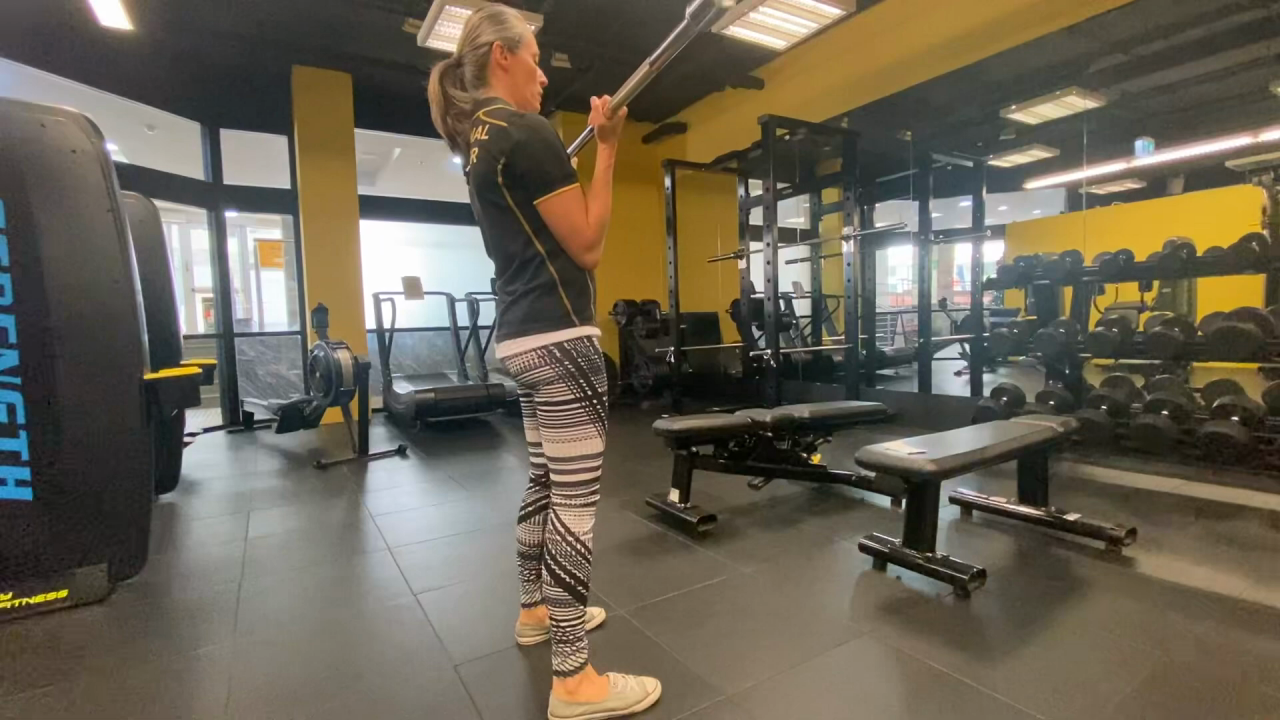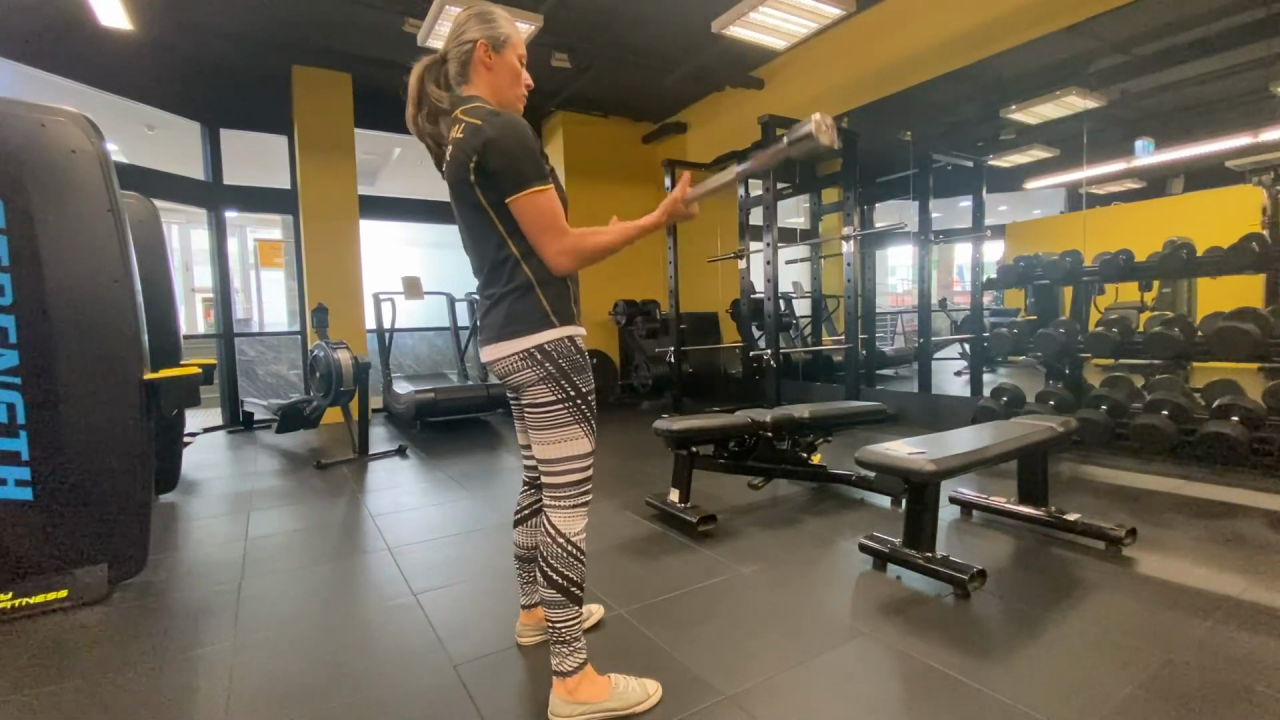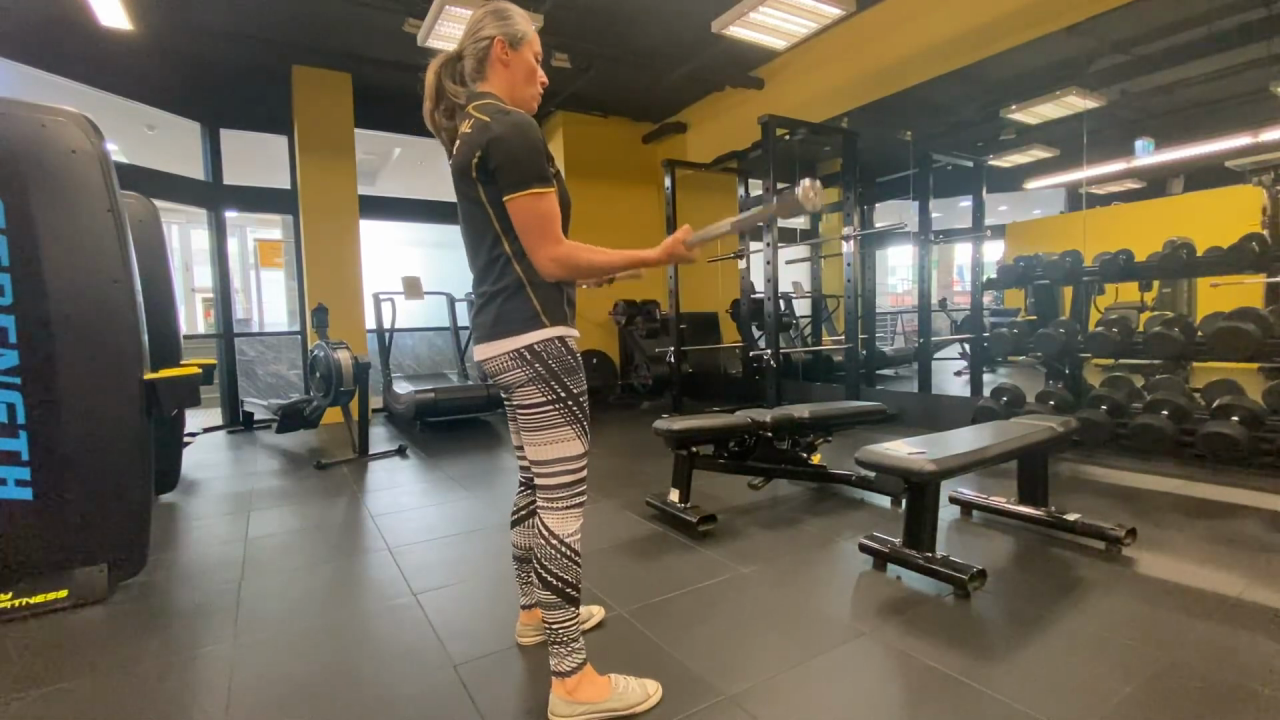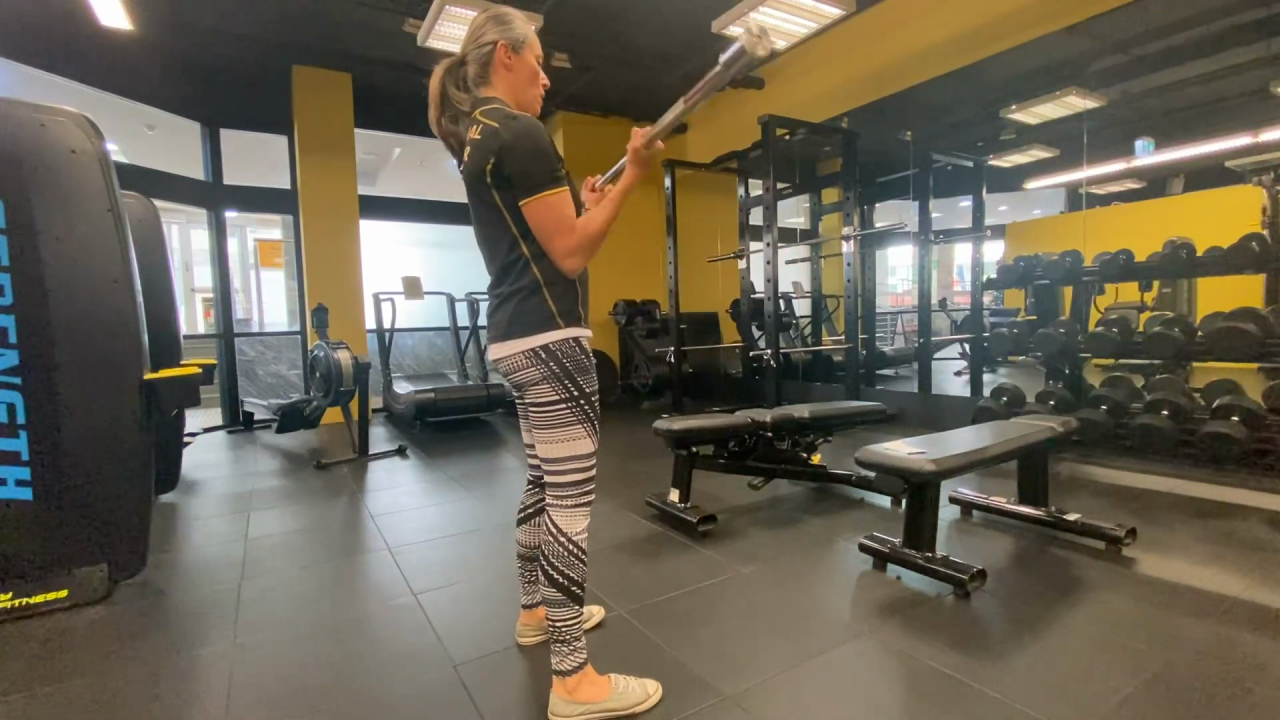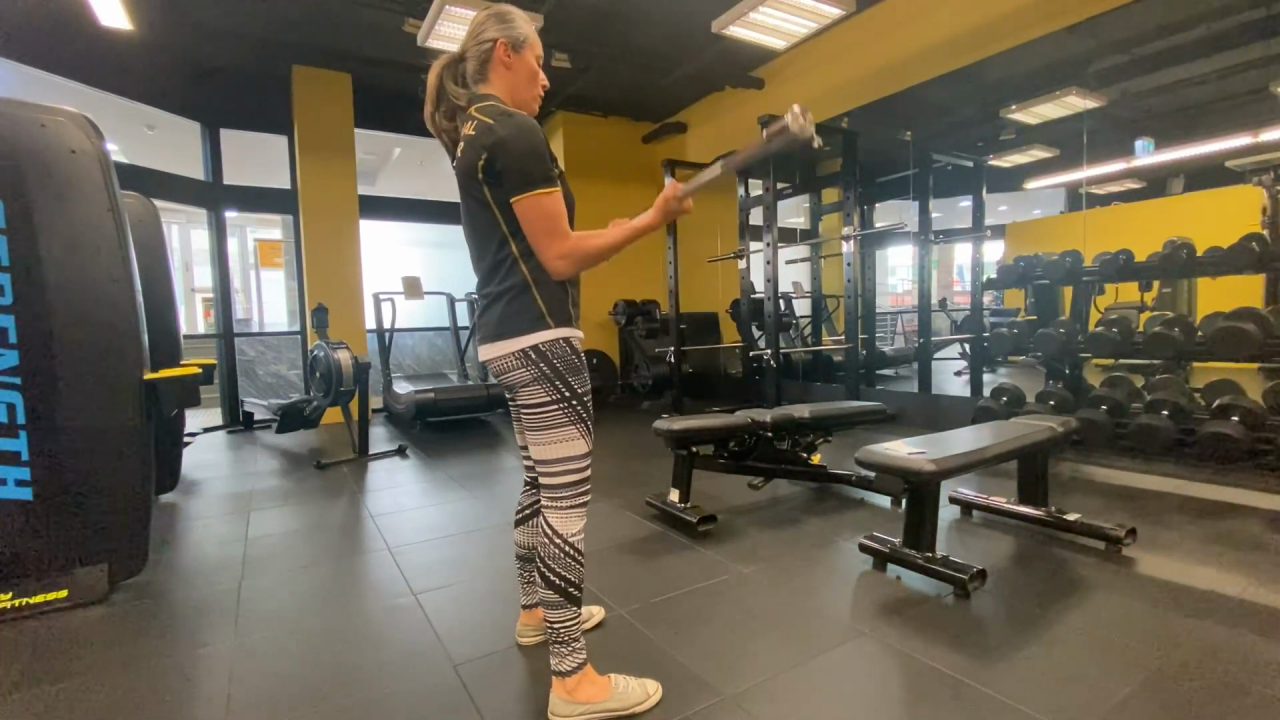
dt=0.7s
person 1, frame 1
left shoulder: (479, 138)
right shoulder: (527, 131)
right elbow: (586, 245)
left wrist: (578, 152)
right wrist: (607, 150)
left hip: (520, 334)
right hip: (558, 337)
left knee: (544, 481)
right knee: (576, 497)
left ankle: (535, 609)
person 1, frame 2
left shoulder: (458, 136)
right shoulder: (503, 131)
right elbow: (561, 252)
left wrist: (589, 228)
right wrist: (656, 218)
left hip: (507, 335)
right hip: (541, 338)
left knee: (538, 481)
right knee: (568, 498)
left ankle: (535, 609)
person 1, frame 3
left shoulder: (471, 132)
right shoulder: (513, 130)
right elbow: (550, 257)
left wrist: (603, 262)
right wrist: (652, 256)
left hip: (503, 334)
right hip: (534, 337)
left knee: (536, 482)
right knee: (562, 498)
left ankle: (534, 611)
person 1, frame 4
left shoulder: (477, 137)
right shoulder: (520, 134)
right elbow: (570, 255)
left wrist: (583, 202)
right wrist: (631, 178)
left hip: (516, 333)
right hip: (547, 336)
left knee: (543, 480)
right knee: (571, 495)
left ankle: (536, 609)
person 1, frame 5
left shoulder: (472, 135)
right shoulder: (516, 132)
right elbow: (558, 258)
left wrist: (587, 233)
right wrist: (650, 220)
left hip: (506, 335)
right hip: (539, 338)
left knee: (540, 481)
right knee: (566, 496)
left ankle: (535, 611)
